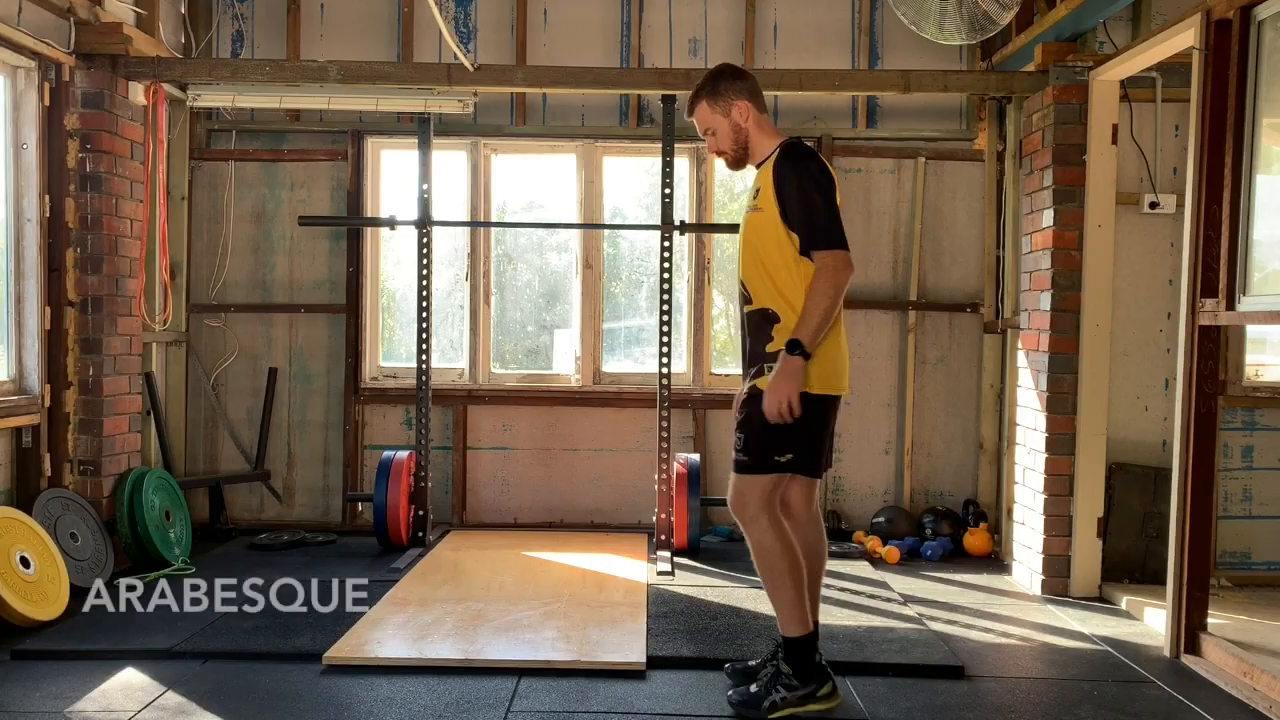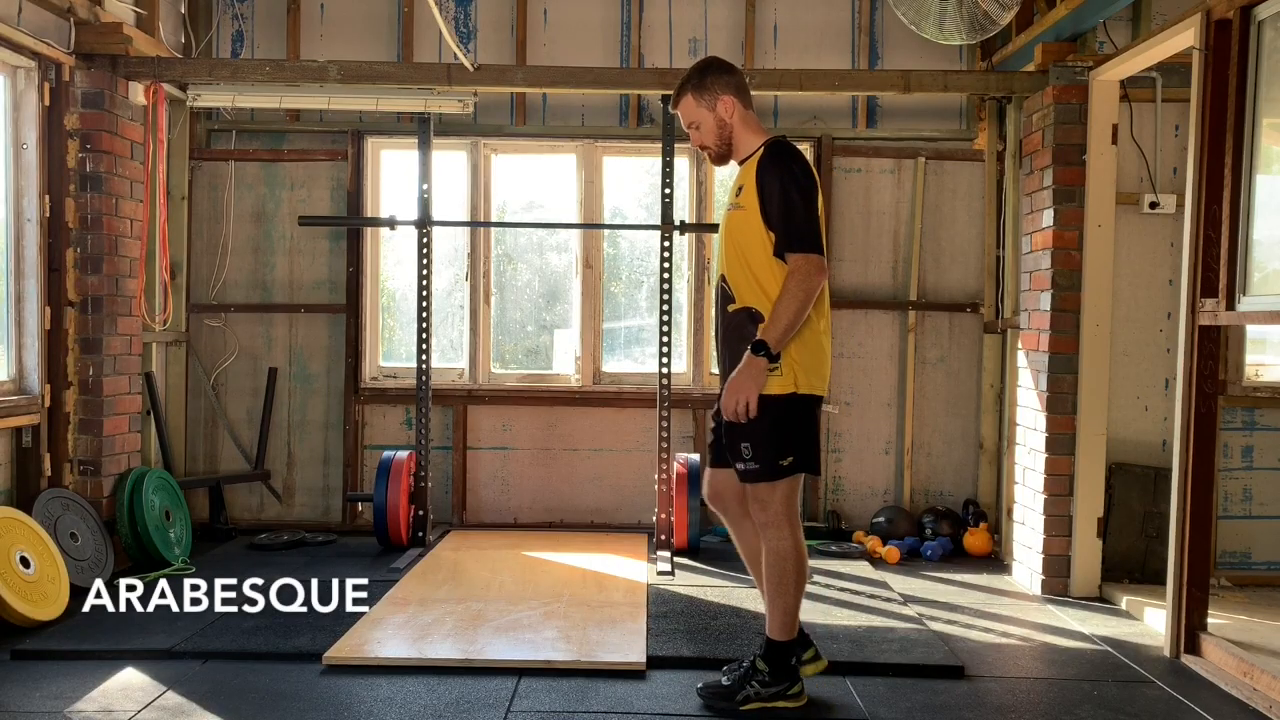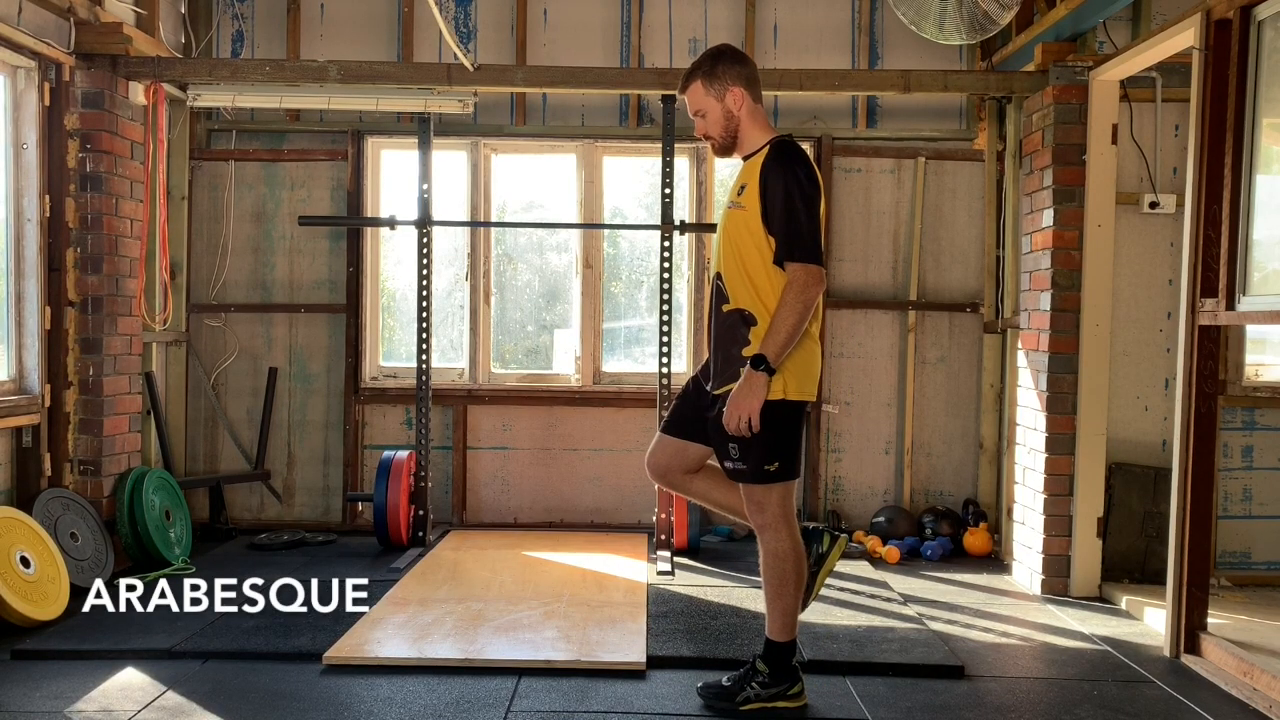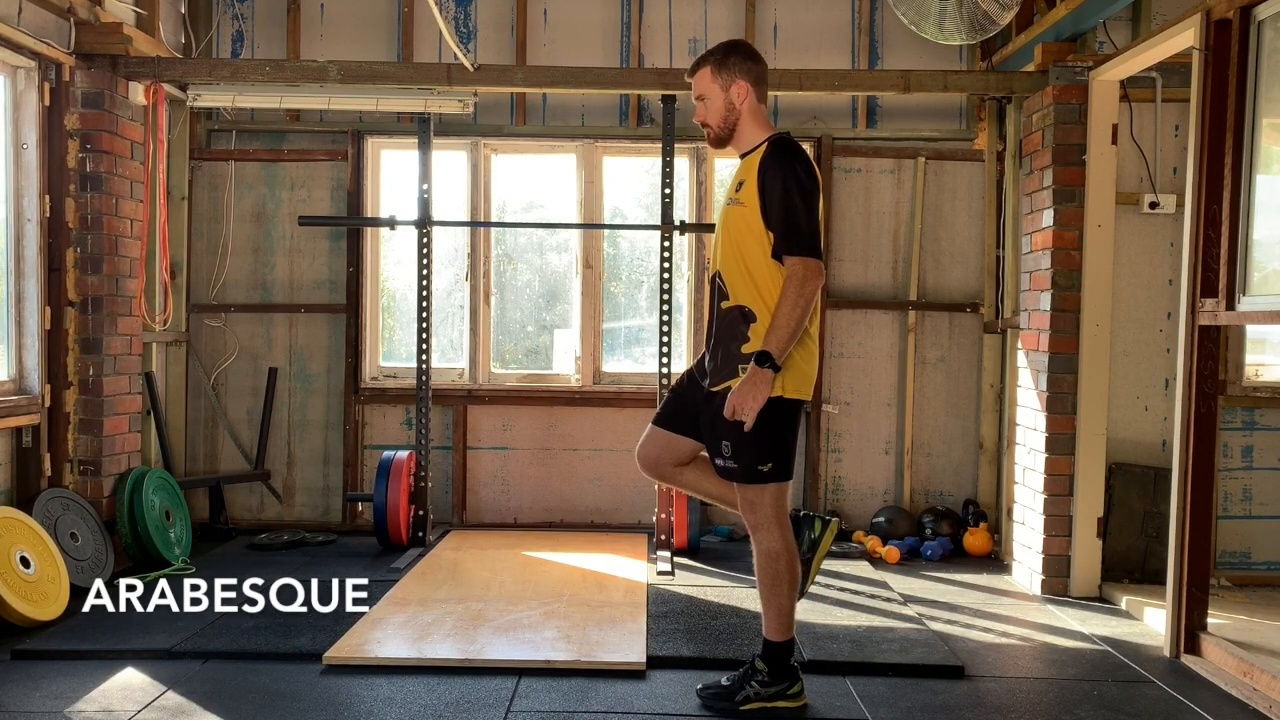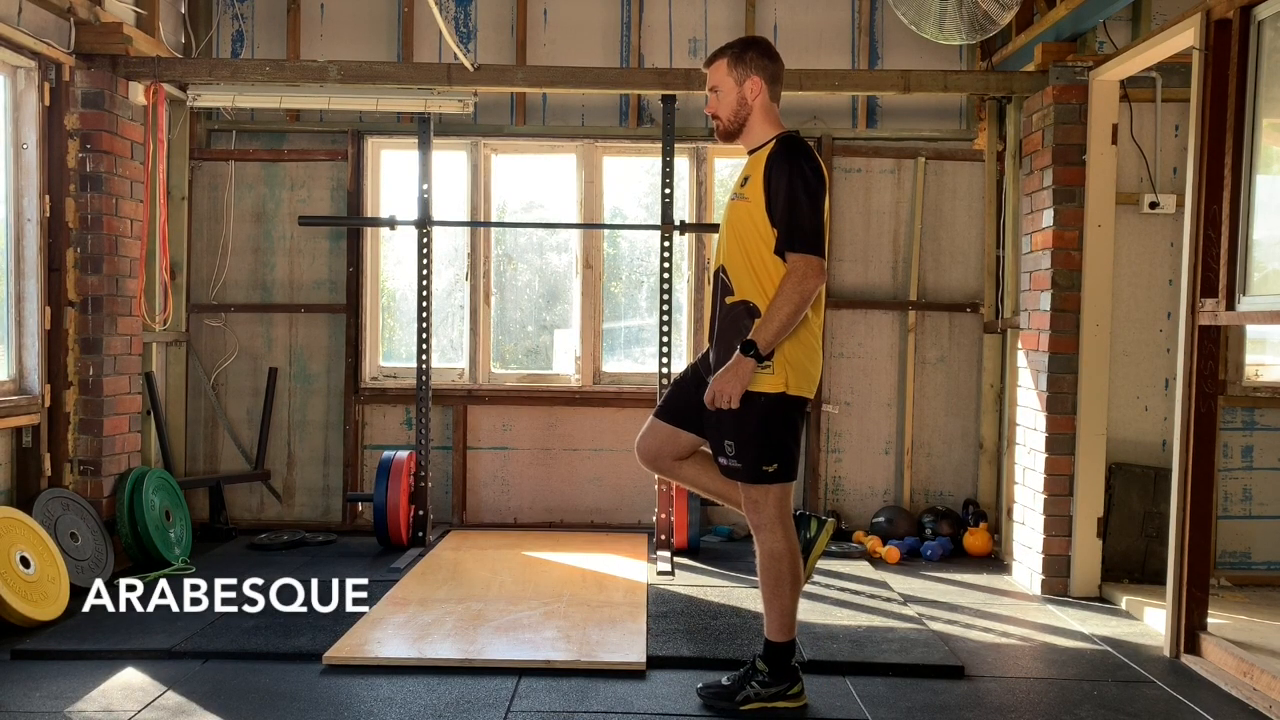
dt=0.7s
person 1, frame 1
left shoulder: (795, 165)
right shoulder: (774, 175)
left elbow: (835, 267)
left wrist: (793, 359)
right wrist: (756, 379)
left hip: (796, 377)
right hip: (782, 375)
left knee: (751, 504)
right knee: (793, 507)
right ankle: (798, 652)
person 1, frame 2
left shoulder: (779, 164)
right shoulder: (750, 174)
left elbow: (807, 270)
left wrist: (757, 358)
left hip: (778, 376)
right hip: (750, 373)
left knee: (771, 512)
right knee: (724, 493)
left ankle: (779, 670)
right ankle: (789, 642)
person 1, frame 3
left shoulder: (783, 165)
right shoulder: (752, 169)
left elbow: (807, 279)
left wrist: (760, 371)
left hip: (766, 377)
right hip: (729, 368)
left knee: (767, 514)
right knee: (667, 463)
left ankle: (778, 674)
right ankle: (803, 544)
person 1, frame 4
left shoulder: (782, 161)
right shoulder: (750, 167)
left elbow: (806, 273)
left wrist: (763, 368)
left hip: (761, 371)
right hip: (724, 364)
left knee: (759, 515)
right knee: (657, 456)
left ankle: (777, 674)
right ankle: (796, 531)
person 1, frame 5
left shoulder: (789, 159)
right shoulder: (757, 163)
left elbow: (806, 272)
left wrist: (749, 357)
left hip: (766, 369)
right hip: (733, 358)
left knee: (764, 514)
right knee: (657, 448)
left ankle: (777, 674)
right ankle: (793, 528)
